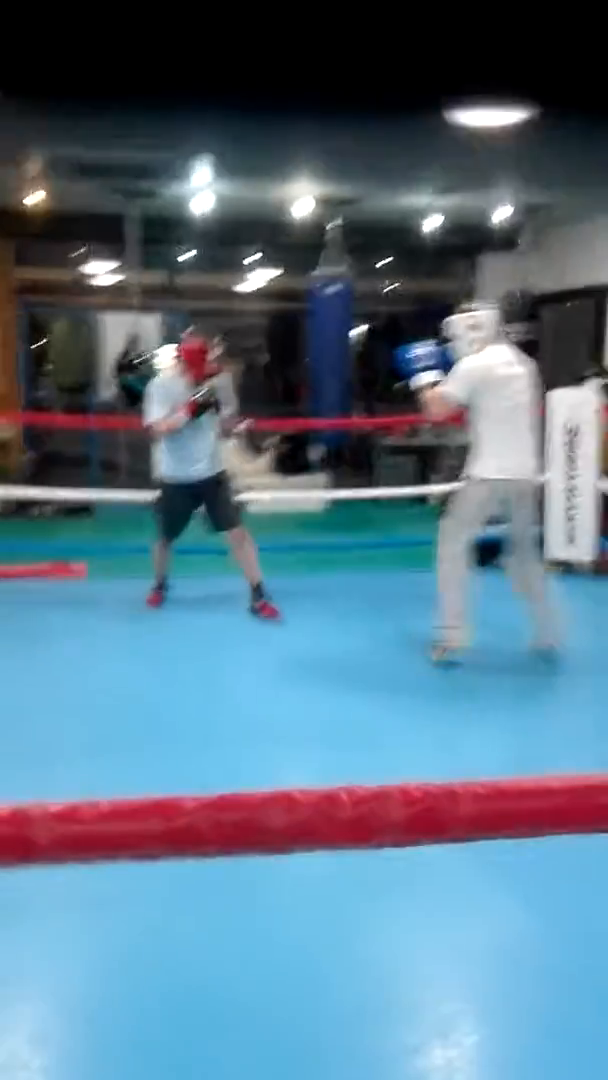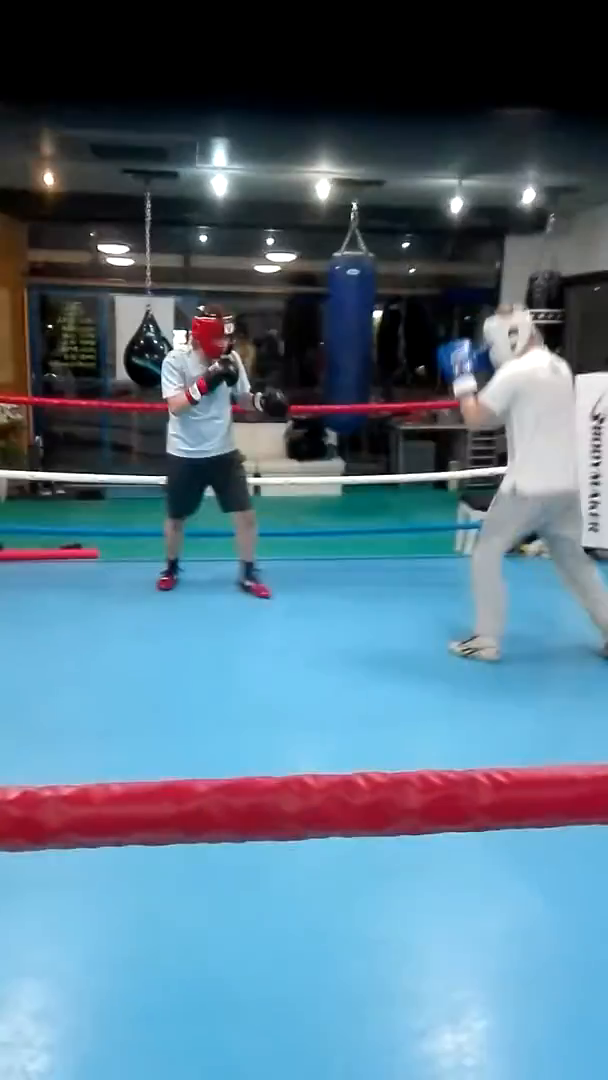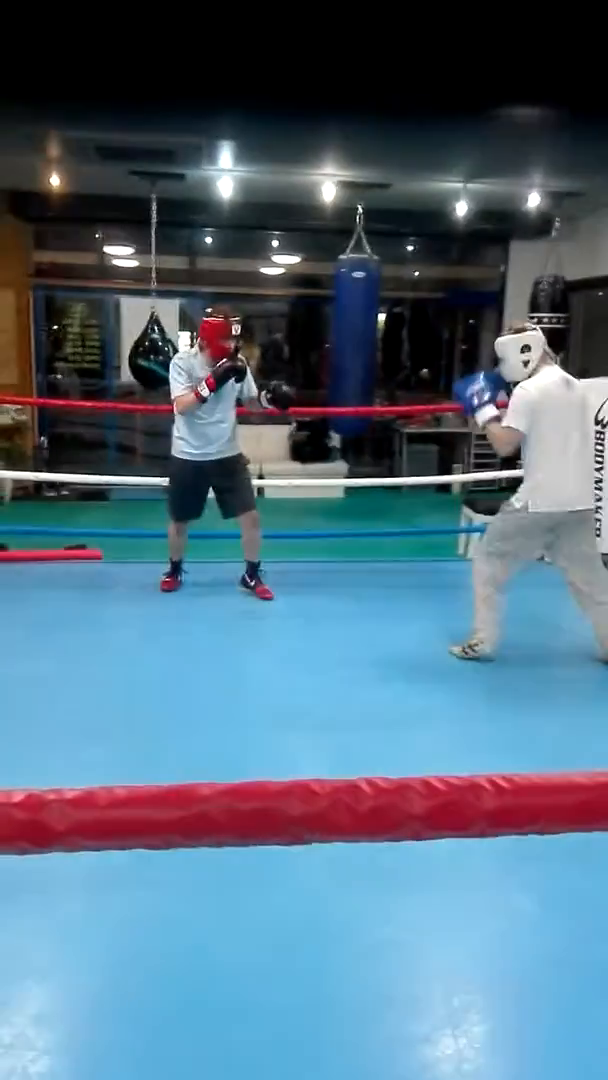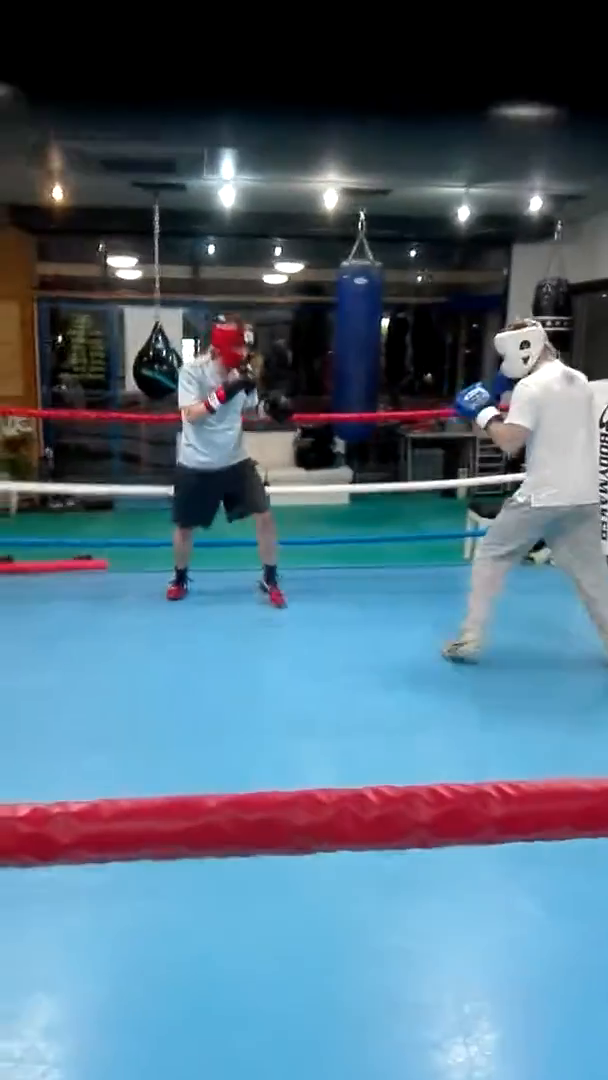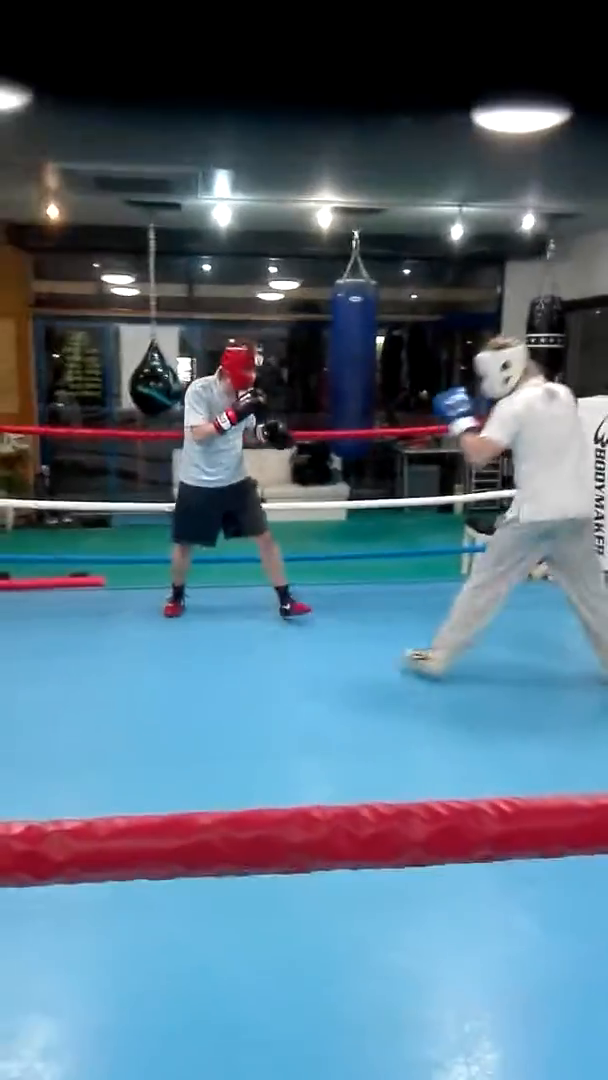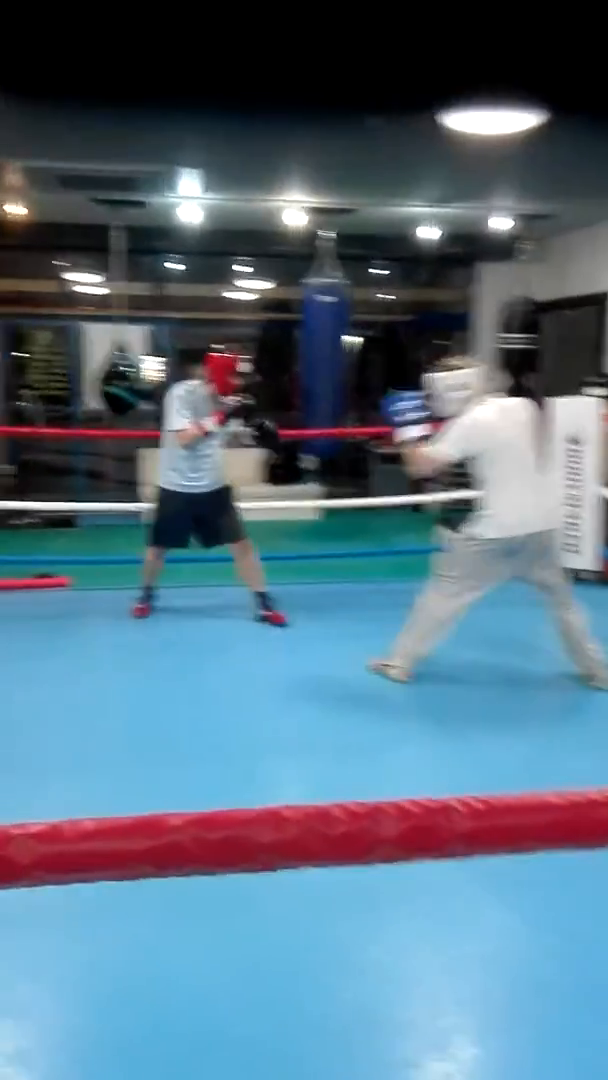
dt=0.1s
person 1, frame 1
left shoulder: (475, 365)
right shoulder: (523, 364)
left elbow: (437, 410)
left wrist: (426, 373)
right wrist: (447, 372)
left hip: (489, 476)
right hip: (524, 476)
left knee: (452, 547)
right knee: (526, 554)
left ankle: (452, 635)
right ankle: (548, 633)
person 1, frame 2
left shoulder: (514, 372)
right shoulder: (560, 369)
left elbow: (476, 418)
left wrist: (462, 379)
left hip: (527, 486)
right hip: (565, 486)
left knee: (487, 554)
right knee: (573, 563)
left ankle: (485, 640)
person 1, frame 3
left shoulder: (528, 392)
right shoulder: (575, 387)
left elbow: (505, 444)
left wrist: (482, 408)
right wrist: (501, 395)
left hip: (538, 502)
right hip: (580, 503)
left knee: (489, 558)
left ankle: (481, 638)
person 1, frame 4
left shoulder: (530, 387)
right shoulder: (579, 381)
left elbow: (510, 442)
left wrist: (483, 412)
right wrist: (508, 392)
left hip: (542, 498)
left knee: (490, 558)
left ankle: (470, 638)
person 1, frame 5
left shoulder: (513, 406)
right shoulder: (564, 395)
left elbow: (480, 455)
left wrist: (461, 419)
left hip: (534, 516)
right hip: (578, 514)
left knee: (485, 582)
left ankle: (438, 655)
person 1, frame 6
left shoulder: (468, 424)
right shoulder: (522, 408)
left elbow: (422, 468)
left hip: (496, 531)
right hip: (540, 527)
left knee: (446, 590)
right knee: (560, 597)
left ankle: (400, 662)
person 2, frame 1
left shoulder: (217, 381)
right shoulder: (162, 384)
left elbow: (227, 420)
right elbow: (160, 429)
right wrist: (193, 407)
left hip: (211, 473)
right hip: (175, 477)
left knee: (238, 531)
right knee: (166, 538)
left ankle: (258, 595)
right ankle: (160, 585)
person 2, frame 2
left shoulder: (231, 359)
right shoulder: (175, 360)
left elbow: (243, 399)
right elbow: (175, 406)
left wrist: (262, 401)
right wrist: (206, 382)
left hip: (223, 452)
right hip: (184, 455)
left knee: (245, 514)
right knee: (176, 518)
left ankle: (248, 574)
right ankle: (171, 568)
person 2, frame 3
left shoulder: (236, 361)
right shoulder: (183, 361)
left elbow: (249, 400)
right elbow: (183, 405)
left wrist: (269, 398)
right wrist: (214, 379)
left hip: (227, 455)
right hip: (188, 457)
left knee: (250, 515)
right knee: (180, 520)
left ankle: (252, 575)
right ankle: (175, 569)
person 2, frame 4
left shoulder: (242, 370)
right shoulder: (192, 370)
left elbow: (249, 409)
right elbow: (192, 415)
left wrist: (269, 408)
right wrist: (224, 391)
left hip: (235, 461)
right hip: (196, 465)
left knee: (264, 517)
right knee: (185, 527)
left ankle: (270, 580)
right ankle: (180, 578)
person 2, frame 5
left shoulder: (244, 392)
right shoulder: (200, 390)
right elbow: (200, 435)
left wrist: (266, 432)
right wrist: (233, 412)
left hip: (235, 481)
right hip: (198, 484)
left knee: (265, 537)
right knee: (184, 543)
left ankle: (286, 600)
right ankle: (177, 595)
person 2, frame 6
left shoulder: (222, 399)
right shoulder: (183, 392)
right elbow: (185, 438)
right wrist: (220, 417)
left hip: (213, 487)
right hip: (177, 487)
left knee: (242, 544)
right knee: (158, 548)
left ankle: (264, 605)
right ankle: (146, 595)
